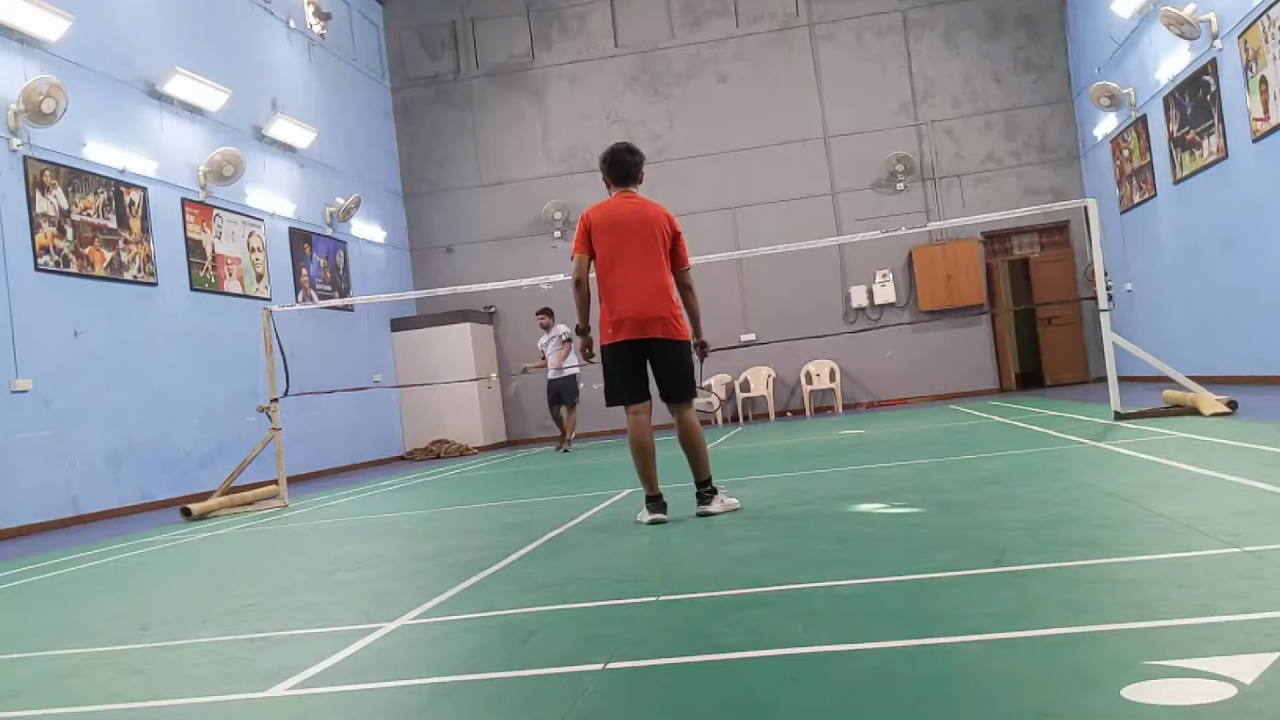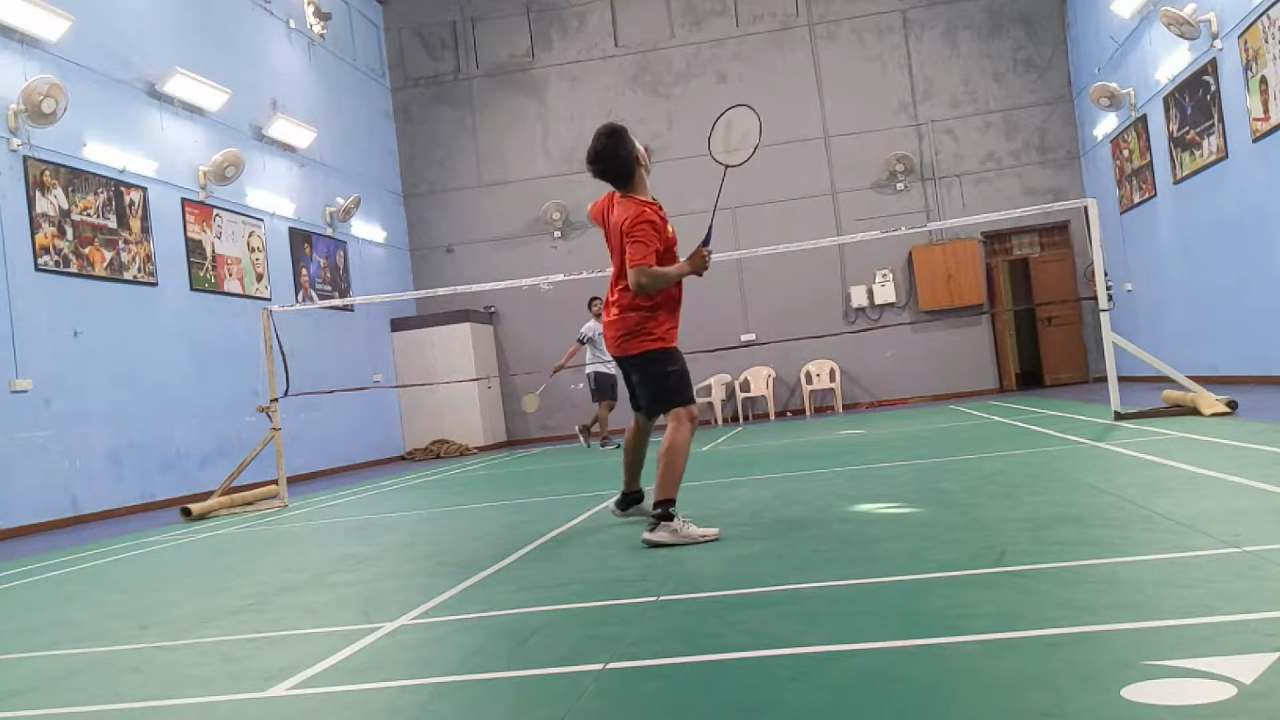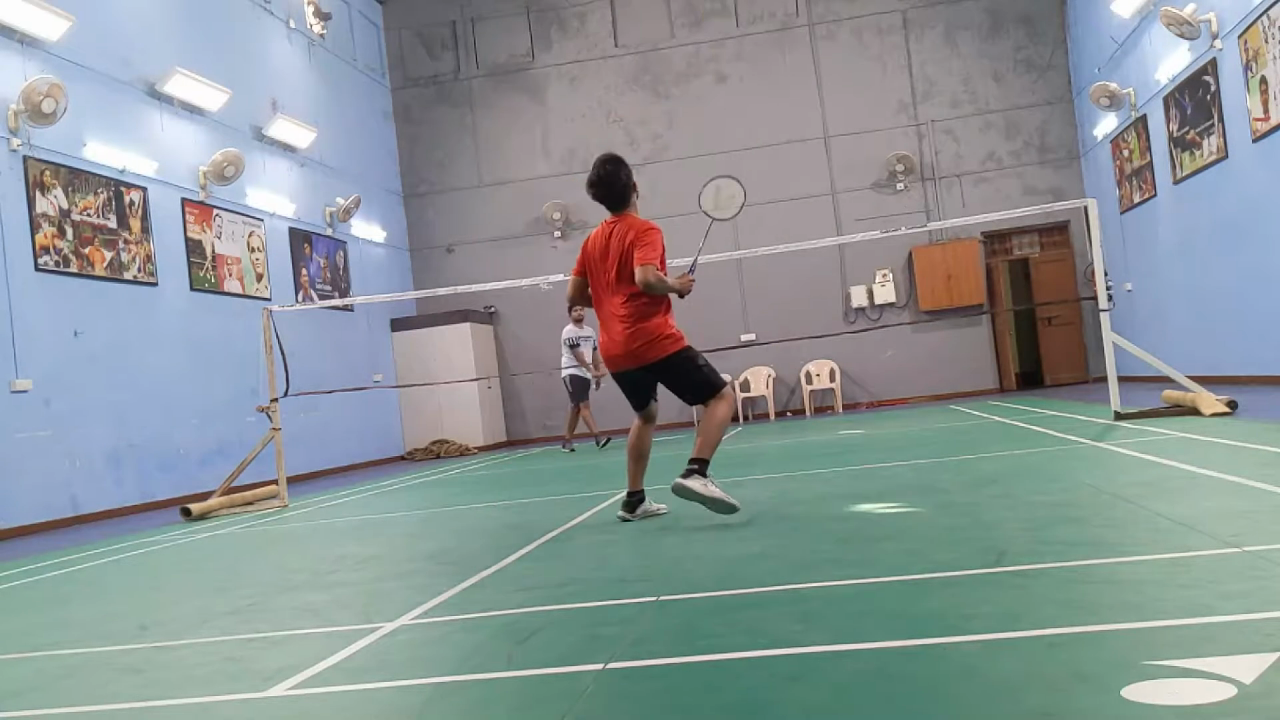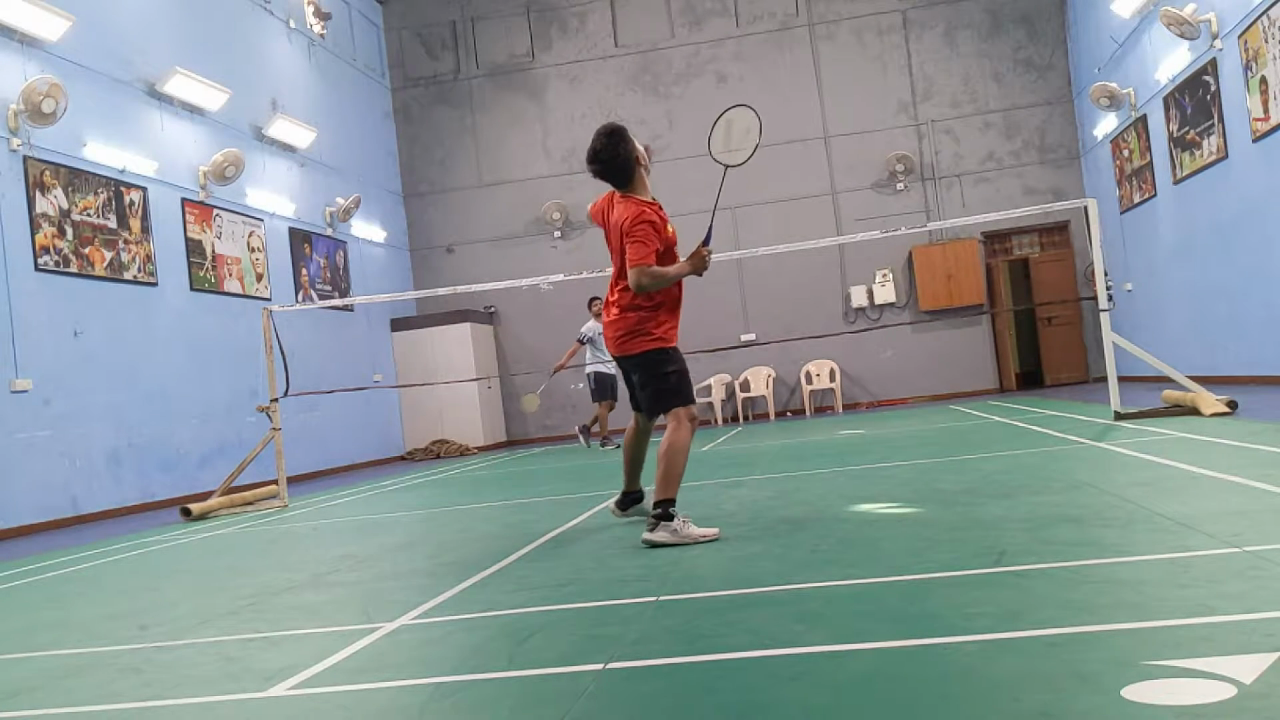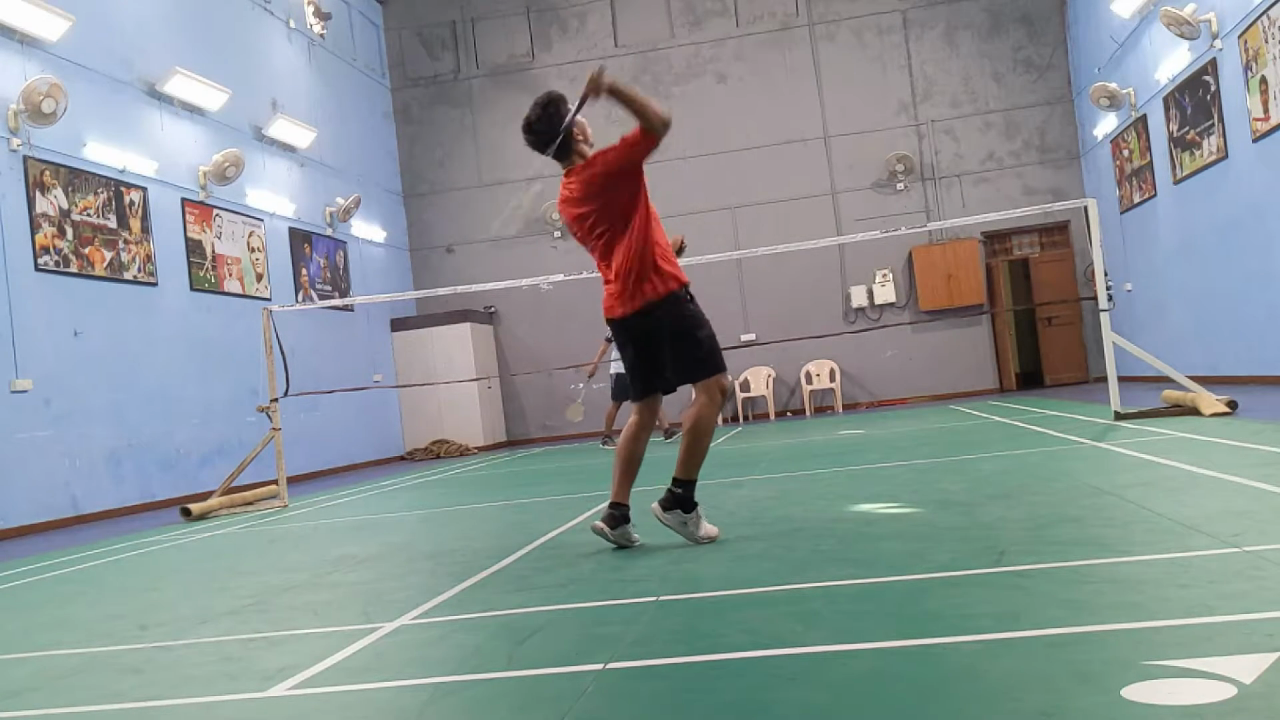
dt=1s
person 1, frame 1
left shoulder: (591, 218)
right shoulder: (662, 216)
left elbow: (579, 277)
right elbow: (685, 283)
left wrist: (583, 329)
right wrist: (698, 332)
left hip: (617, 328)
right hip: (667, 323)
left knee: (637, 412)
right knee: (682, 408)
left ankle: (654, 501)
right ankle: (707, 494)
person 1, frame 2
left shoulder: (612, 201)
right shoulder: (641, 217)
left elbow: (593, 214)
right elbow: (639, 279)
right wrist: (687, 268)
left hip: (628, 332)
right hip: (644, 335)
left knee: (646, 414)
right knee: (682, 415)
left ankle: (630, 495)
right ankle: (664, 518)
person 1, frame 3
left shoulder: (593, 239)
right shoulder: (644, 230)
left elbow: (575, 296)
right elbow: (647, 278)
right wrist: (677, 285)
left hip: (615, 352)
right hip: (655, 342)
left knee: (646, 414)
right knee: (721, 397)
left ankle: (634, 500)
right ankle: (696, 473)
person 1, frame 4
left shoulder: (611, 201)
right shoulder: (643, 217)
left elbow: (591, 213)
right elbow: (641, 279)
left wrist: (633, 166)
right wrist: (688, 266)
left hip: (627, 330)
right hip: (646, 333)
left knee: (645, 416)
right knee: (682, 416)
left ankle: (630, 497)
right ankle: (664, 519)
person 1, frame 5
left shoulder: (568, 194)
right shoulder: (604, 167)
right elbow: (660, 125)
left wrist: (660, 245)
right wrist: (614, 90)
left hip: (622, 304)
right hip: (658, 293)
left knee: (645, 410)
right knee: (712, 387)
left ankle: (617, 515)
right ankle: (679, 500)
